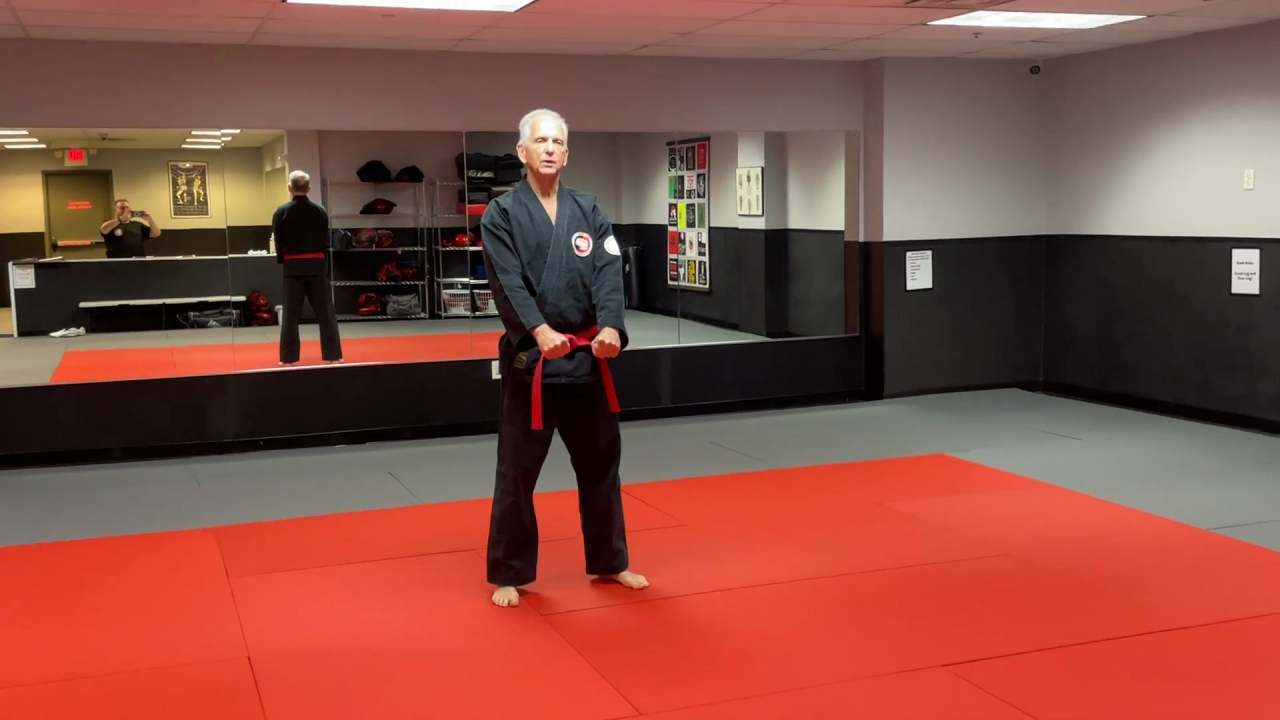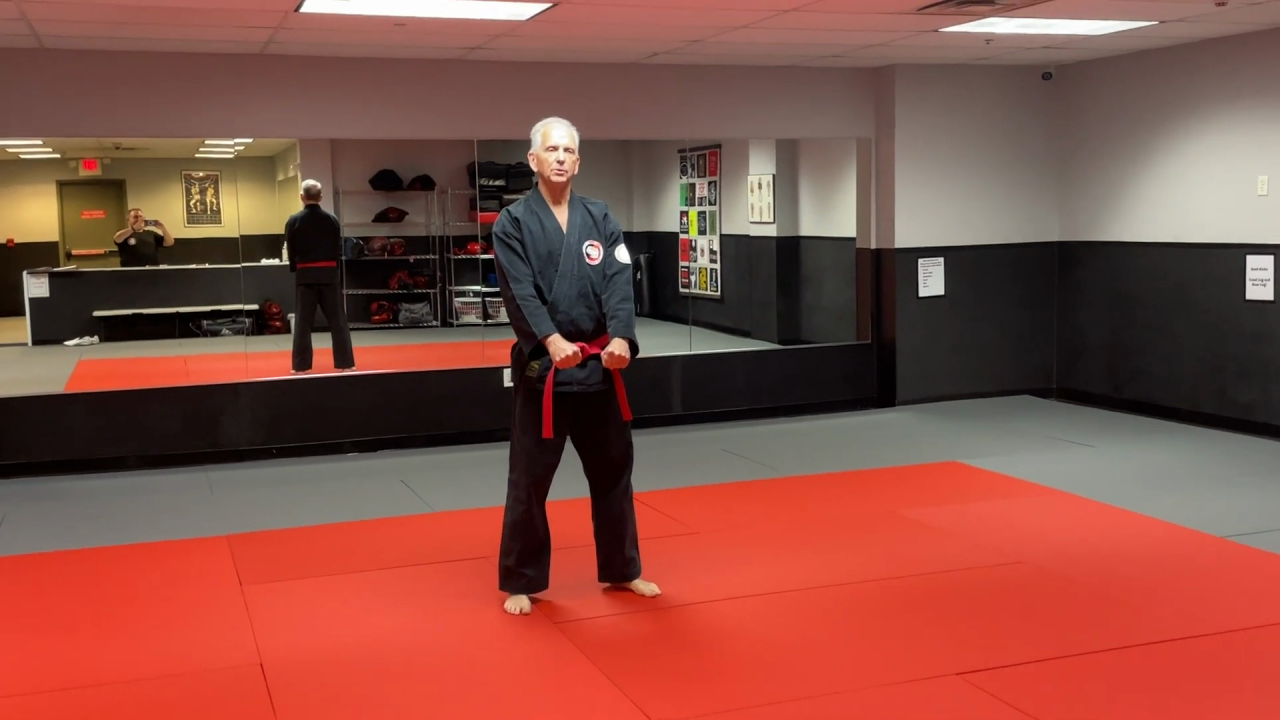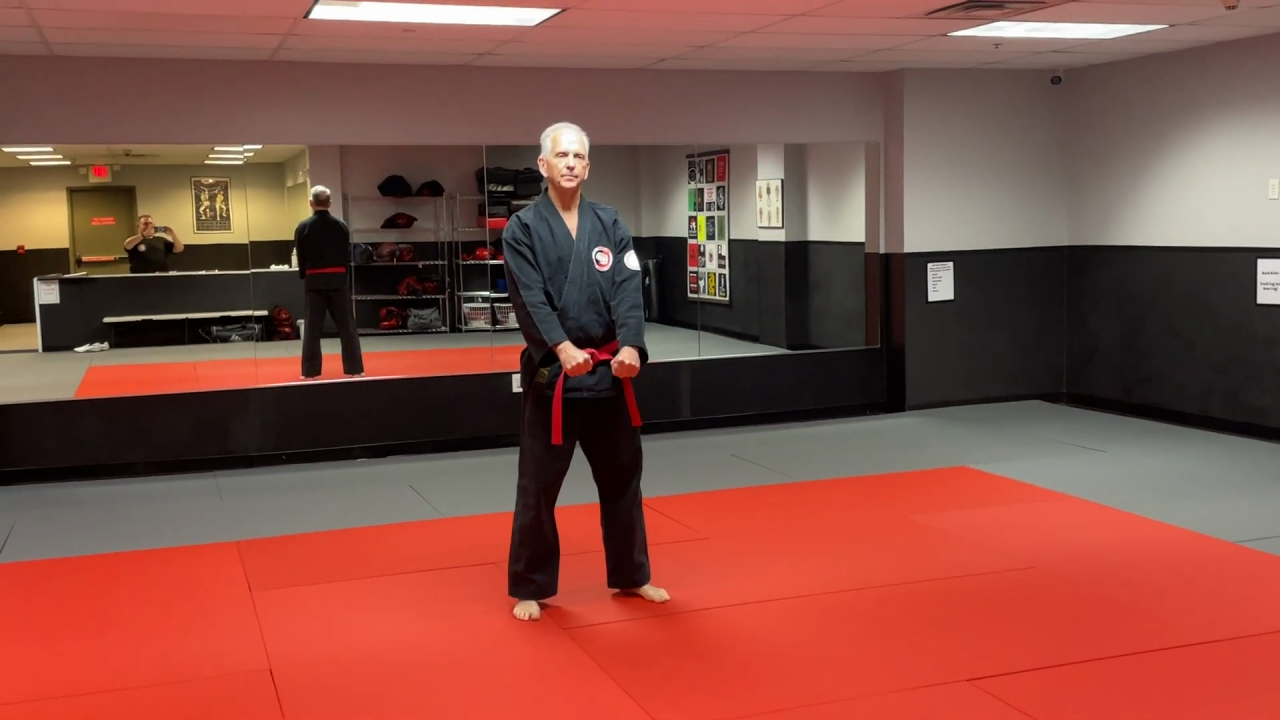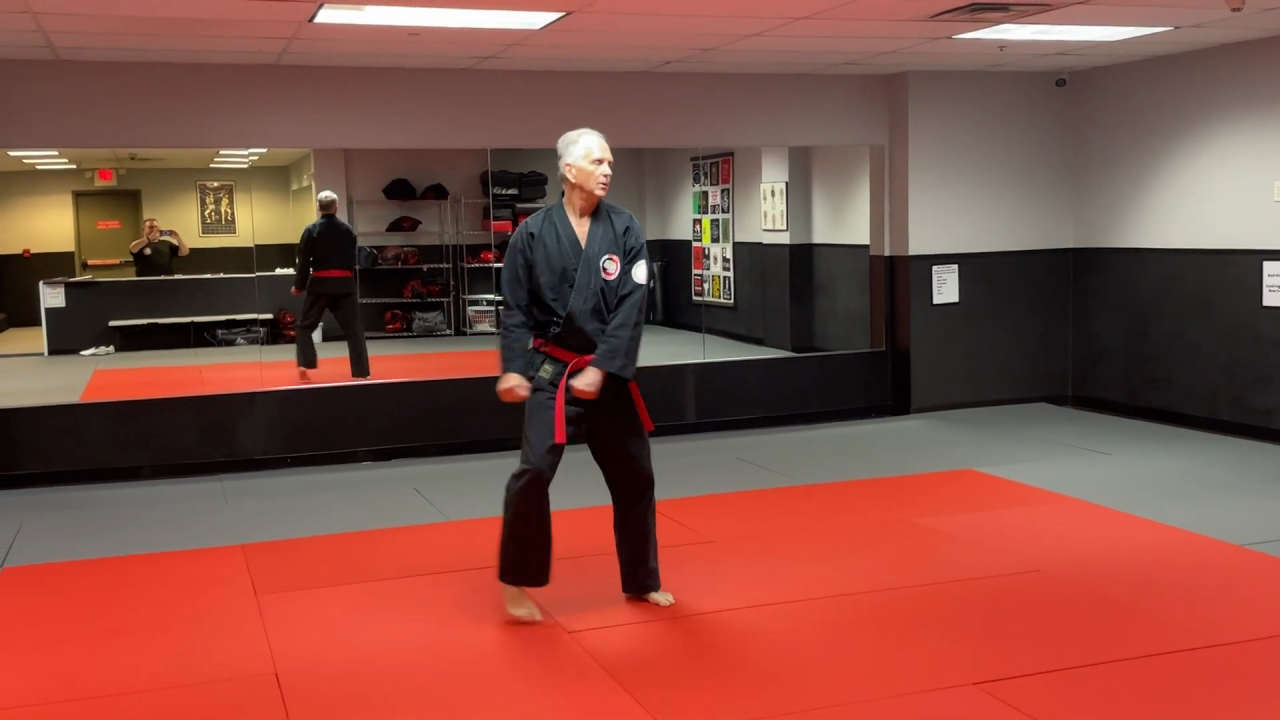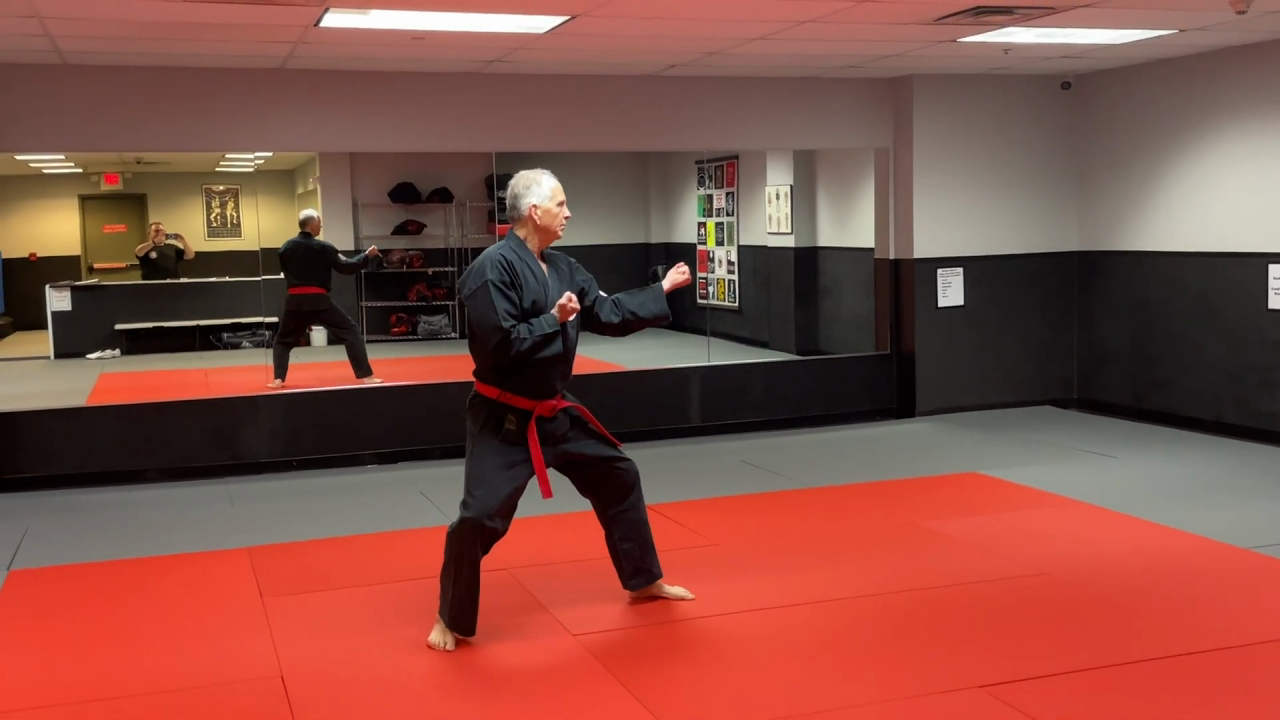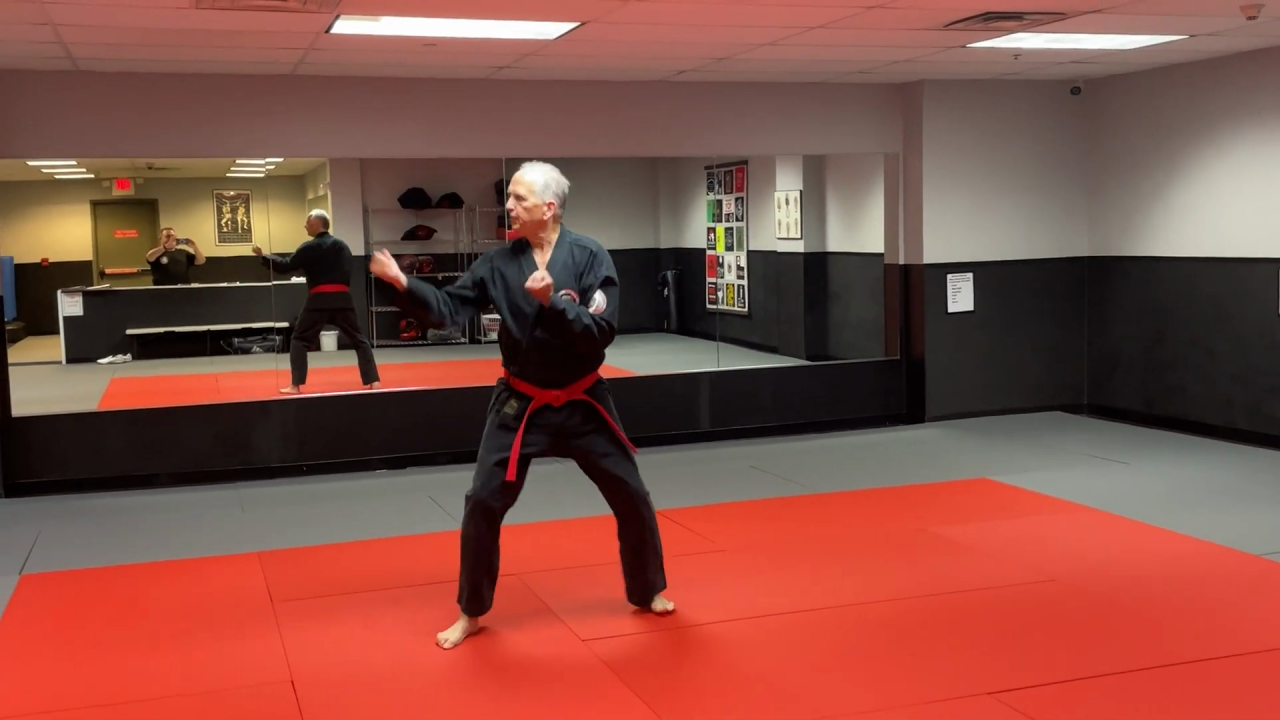
dt=0.7s
person 1, frame 1
left shoulder: (589, 210)
right shoulder: (502, 214)
left elbow: (608, 272)
right elbow: (508, 284)
left wrist: (611, 326)
right wrist: (540, 332)
left hip: (586, 356)
right hip: (529, 357)
left knee: (601, 463)
right knee: (517, 471)
left ankle: (609, 562)
right ankle: (509, 573)
person 1, frame 2
left shoulder: (600, 218)
right shoulder: (513, 223)
left elbow: (618, 282)
right elbow: (519, 292)
left wrist: (620, 337)
right wrist: (552, 341)
left hip: (599, 363)
right hip: (541, 365)
left knee: (613, 470)
right knee: (529, 479)
left ankle: (621, 570)
right ankle: (520, 582)
person 1, frame 3
left shoulder: (609, 223)
right shoulder: (523, 228)
left elbow: (627, 289)
right elbow: (530, 298)
left wrist: (630, 345)
right wrist: (562, 349)
left hip: (608, 369)
right hip: (551, 372)
left knee: (622, 475)
right knee: (539, 484)
left ankle: (631, 576)
right ankle: (530, 588)
person 1, frame 4
left shoulder: (625, 228)
right shoulder: (534, 232)
left elbow: (631, 307)
right elbow: (516, 307)
left wrist: (602, 368)
right wrist: (513, 368)
left hip: (608, 374)
right hip: (553, 371)
left knee: (635, 479)
right knee: (534, 472)
left ankle: (642, 582)
right ankle: (520, 582)
person 1, frame 5
left shoulder: (561, 267)
right shoulder: (493, 267)
left elbow: (608, 314)
right elbow: (500, 345)
left wrist: (662, 289)
right wrist: (554, 320)
left hip: (554, 411)
right hip: (503, 417)
left knee: (619, 478)
right knee: (480, 517)
left ankle: (644, 579)
right ankle: (451, 619)
person 1, frame 6
left shoulder: (588, 257)
right shoulder: (500, 262)
left elbow: (601, 331)
right elbow: (452, 307)
left wrist: (552, 302)
right wrist: (404, 284)
left hip: (583, 401)
right hip: (521, 404)
left knee: (631, 497)
right knee: (485, 502)
left ankle: (648, 589)
right ankle: (472, 611)
person 2, frame 1
left shoulder: (282, 212)
right shoulder: (320, 211)
left elbow: (278, 243)
right elbow: (326, 240)
left hip: (293, 266)
right hip: (317, 264)
left knee: (291, 313)
right knee: (325, 311)
left ankle: (288, 357)
right ankle: (333, 355)
person 2, frame 2
left shoulder: (294, 221)
right shoulder: (332, 219)
left elbow: (291, 251)
right elbow: (338, 249)
left hip: (305, 274)
right hip: (328, 273)
left knee: (303, 321)
right knee: (337, 320)
left ankle: (301, 365)
right ankle: (345, 363)
person 2, frame 3
left shoulder: (303, 227)
right shoulder: (341, 225)
left elbow: (301, 258)
right elbow: (347, 255)
left hip: (314, 281)
right hip: (337, 279)
left knee: (312, 327)
right knee: (346, 325)
left ankle: (310, 372)
right ankle: (354, 369)
person 2, frame 4
left shoulder: (312, 230)
right shoulder: (348, 230)
left elbow: (304, 260)
right elbow: (353, 259)
left wrist: (299, 285)
left hip: (320, 283)
right hip: (345, 283)
left knee: (305, 327)
right knee: (354, 329)
left ankle: (306, 364)
right ankle: (361, 373)
person 2, frame 5
left shoulder: (286, 248)
right shoulder: (322, 248)
right elbow: (346, 267)
right wrist: (367, 255)
left hip: (295, 301)
right hip: (318, 300)
left knee: (283, 340)
right knee: (351, 332)
left ankle: (278, 378)
right ankle: (366, 375)
person 2, frame 6
left shoulder: (311, 247)
right shoulder: (342, 247)
left elbow: (286, 266)
left wrist: (263, 256)
left hip: (319, 300)
right hip: (343, 299)
left knee: (300, 340)
right knee: (359, 339)
left ankle: (296, 385)
right ankle: (373, 380)
